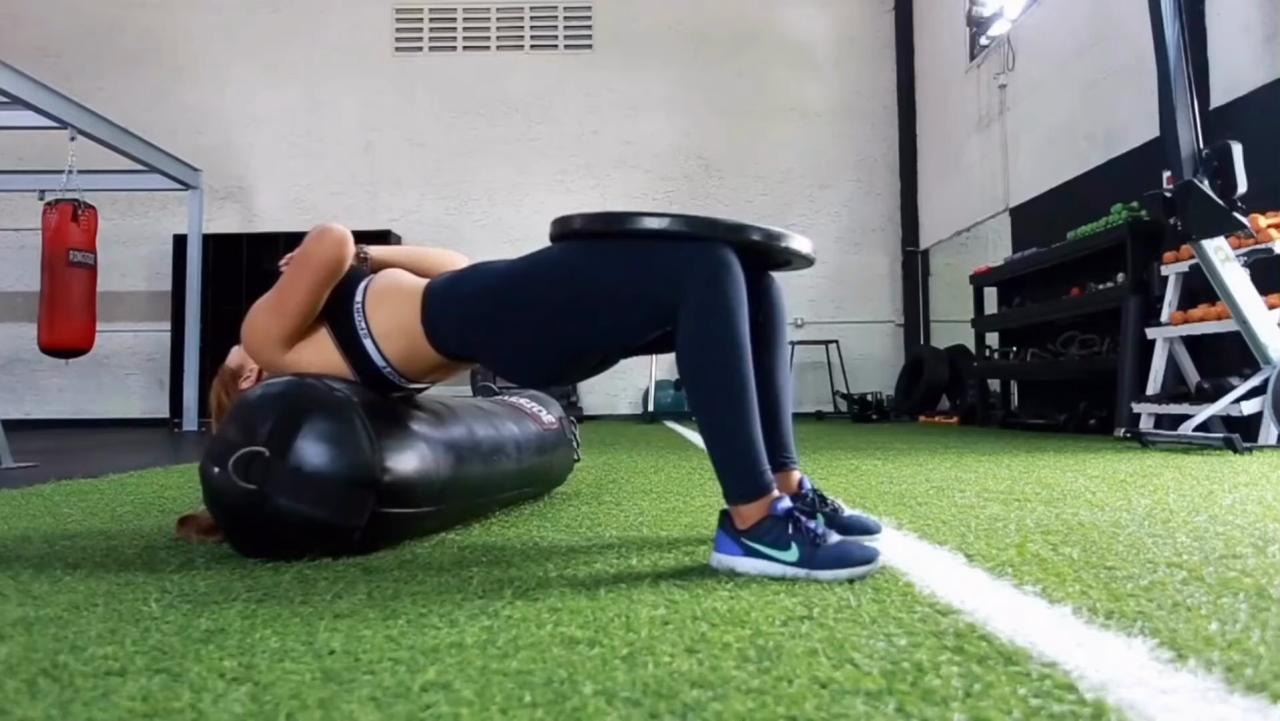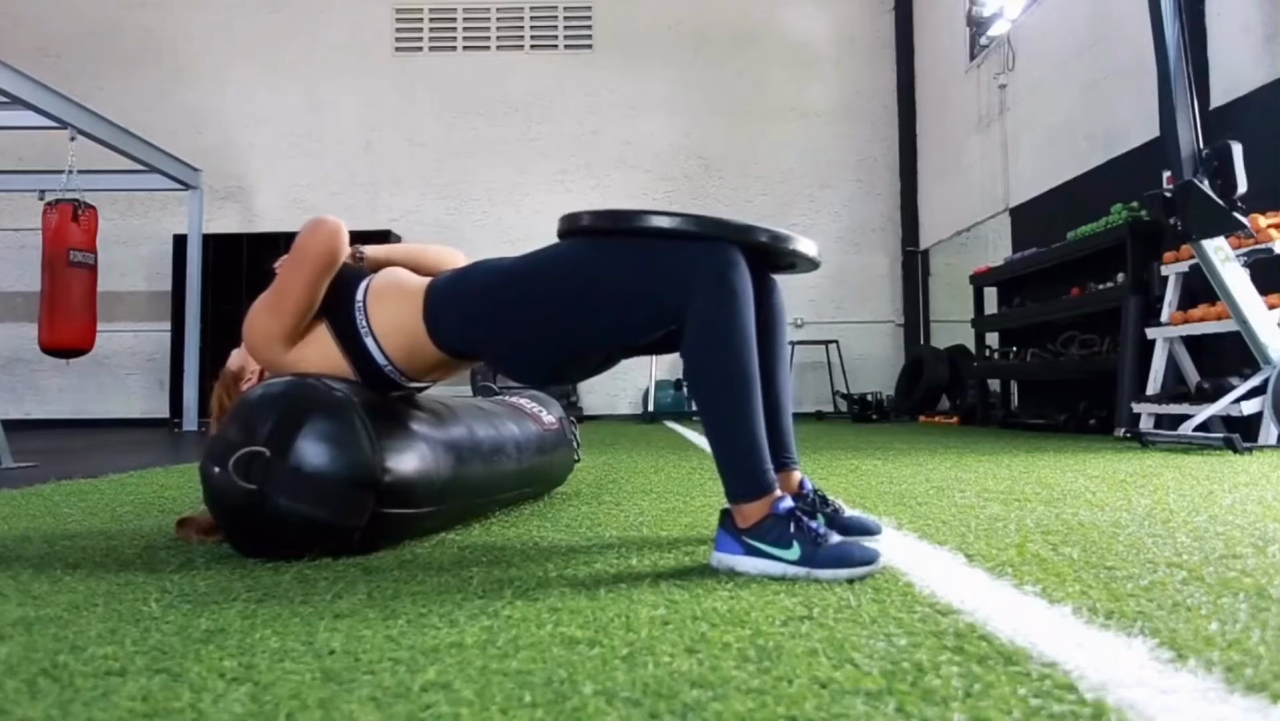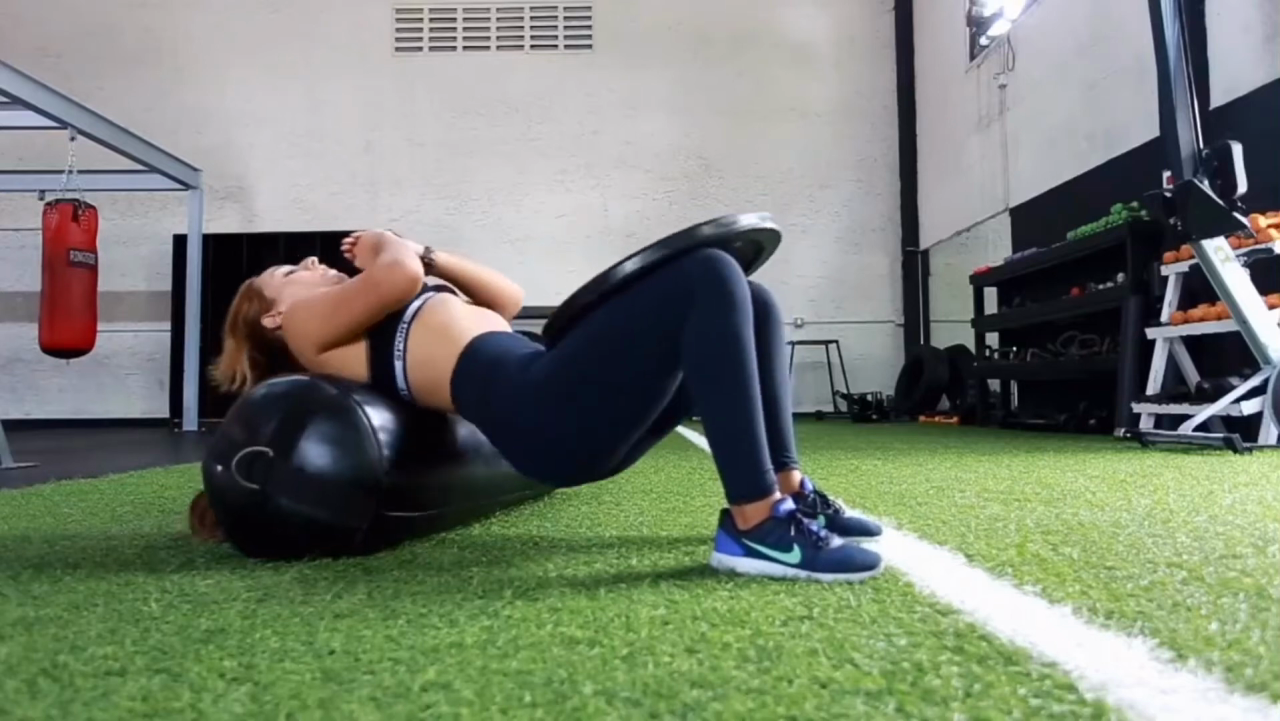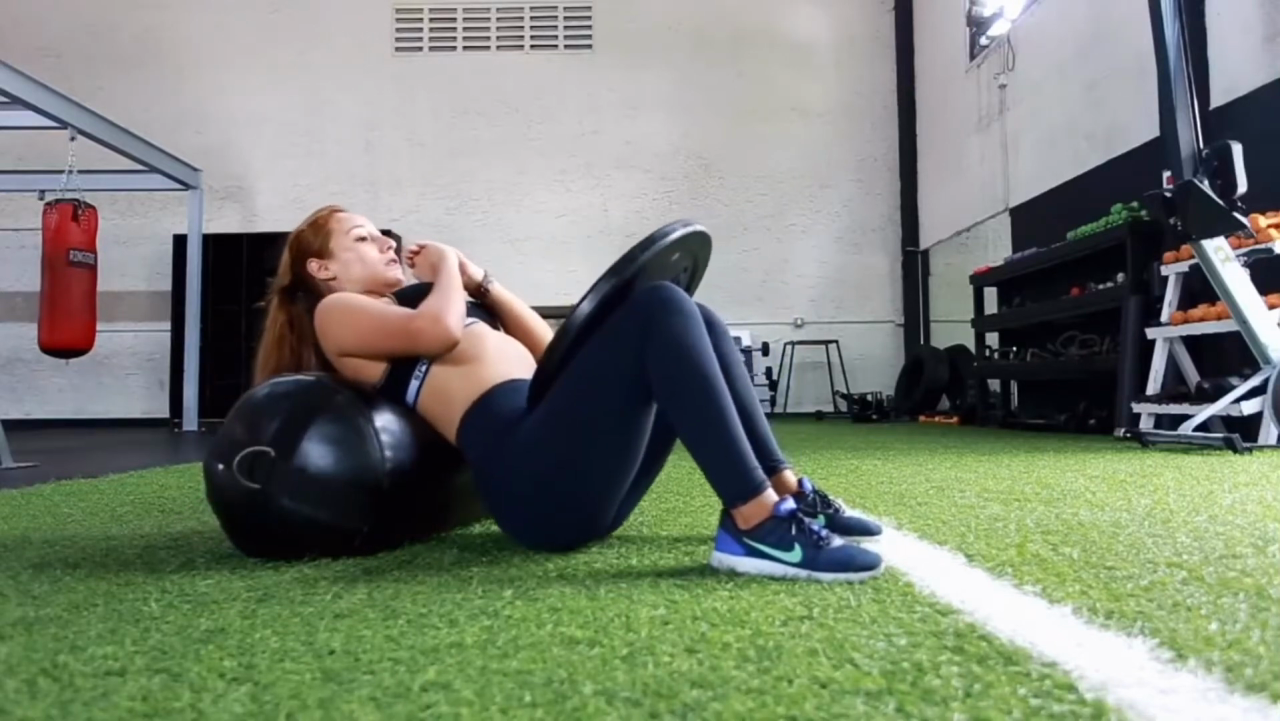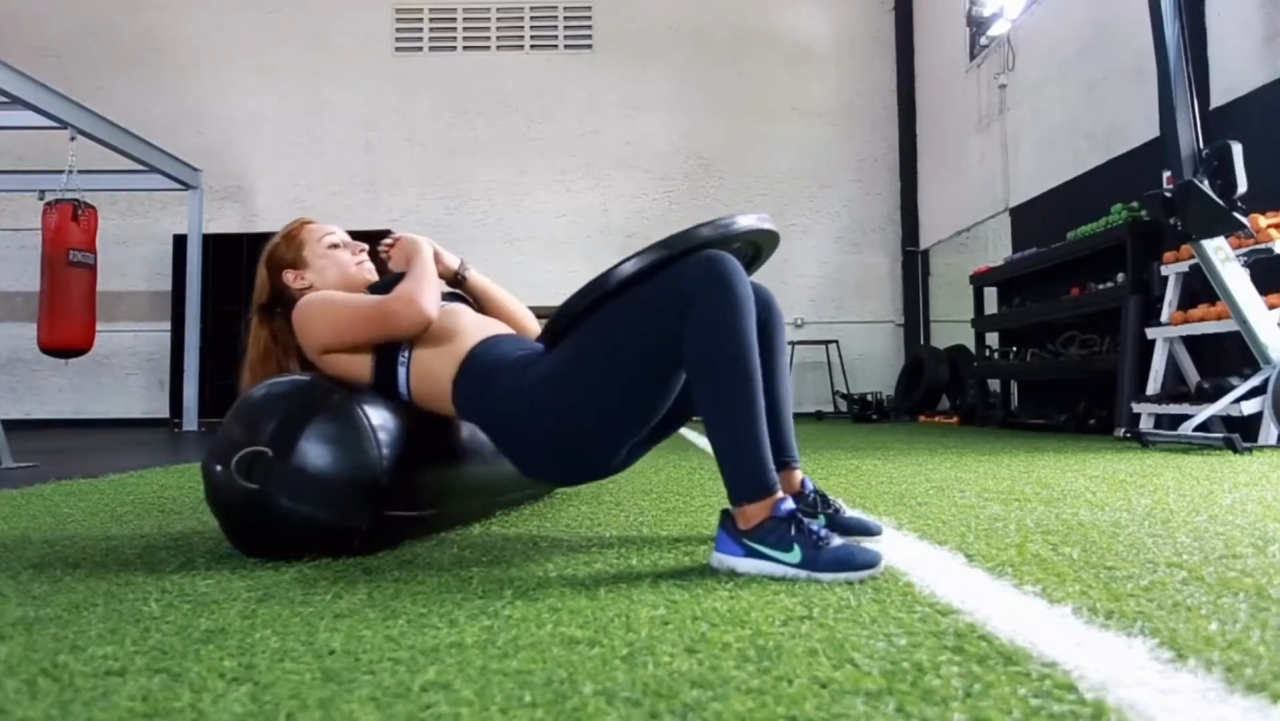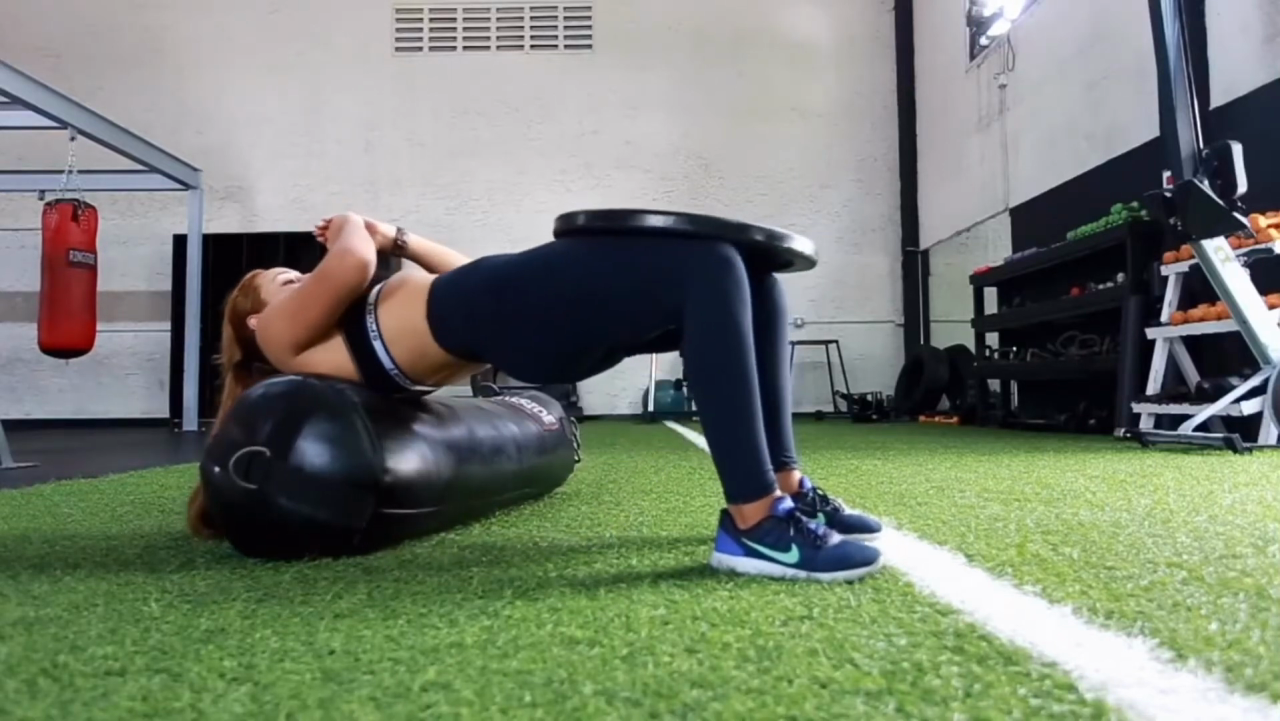
dt=0.5s
person 1, frame 1
right shoulder: (273, 336)
left elbow: (453, 264)
right elbow: (332, 242)
left wrist: (370, 258)
right wrist: (350, 258)
left hip: (537, 324)
right hip: (507, 318)
left knee: (748, 279)
right knee: (706, 269)
left ankle: (784, 488)
right ankle: (755, 525)
person 1, frame 2
left shoulder: (373, 347)
right shoulder: (271, 336)
left elbow: (449, 261)
right elbow: (325, 234)
left wrist: (361, 258)
right wrist: (347, 255)
left hip: (542, 323)
right hip: (510, 314)
left knee: (744, 280)
right knee: (715, 268)
left ankle: (786, 490)
right ankle: (756, 524)
person 1, frame 3
left shoulder: (373, 319)
right shoulder: (307, 326)
left elbow: (506, 298)
right elbow: (398, 277)
left wrist: (425, 254)
right wrist: (392, 252)
left hip: (568, 404)
right hip: (544, 414)
left knee: (750, 303)
right knee: (710, 276)
left ankle: (788, 493)
right ankle: (756, 528)
person 1, frame 4
left shoulder: (403, 316)
right shoulder: (336, 313)
left elbow: (544, 351)
right elbow: (437, 331)
left wrist: (477, 281)
right wrist: (447, 271)
left hip: (583, 472)
right hip: (541, 477)
left knee: (693, 323)
right knee: (660, 307)
left ankle: (787, 491)
right ankle: (757, 526)
person 1, frame 5
left shoulder: (383, 319)
right shoulder: (316, 318)
left elbow: (523, 327)
right elbow: (416, 314)
left wrist: (453, 268)
right wrist: (419, 262)
left hip: (576, 403)
right hip: (545, 408)
left knee: (749, 304)
right knee: (710, 280)
left ankle: (791, 493)
right ankle: (758, 527)
person 1, frame 6
left shoulder: (374, 342)
right shoulder: (286, 335)
left elbow: (460, 272)
right elbow: (352, 265)
left wrist: (393, 238)
right wrist: (351, 235)
left hip: (541, 318)
right hip: (516, 311)
left knee: (747, 279)
right knee: (710, 268)
left ankle: (787, 488)
right ankle: (756, 524)
